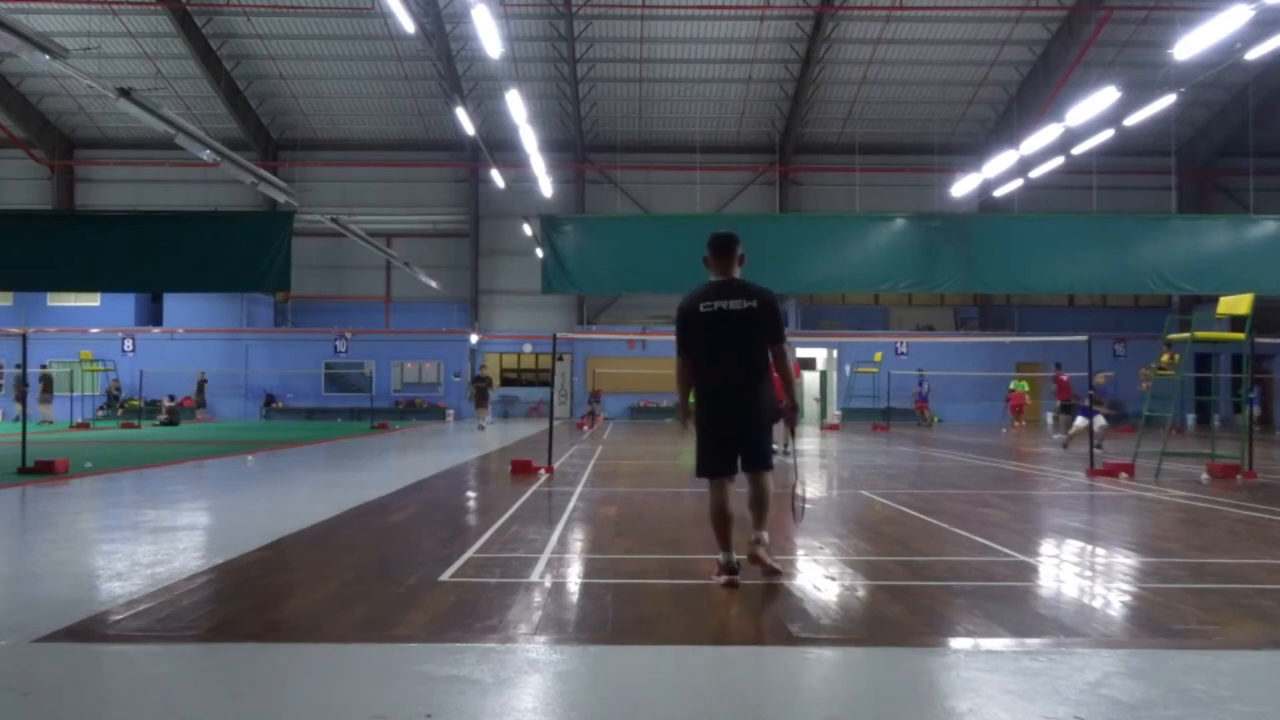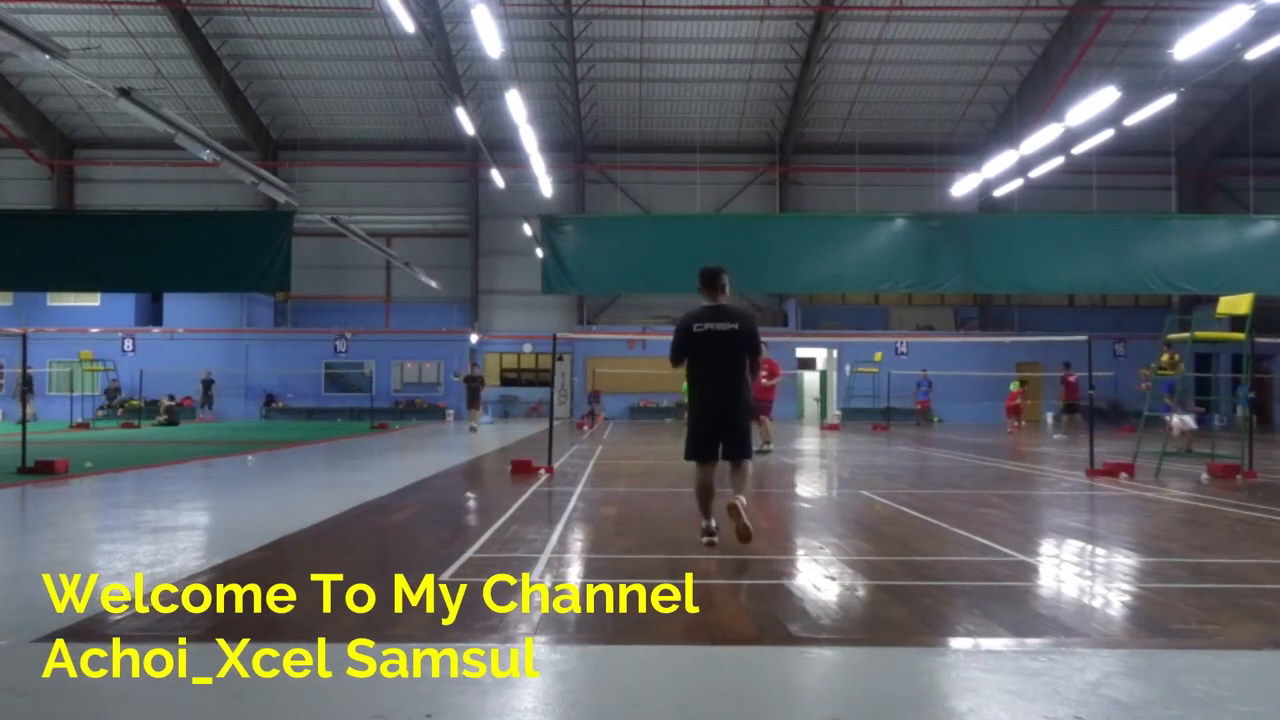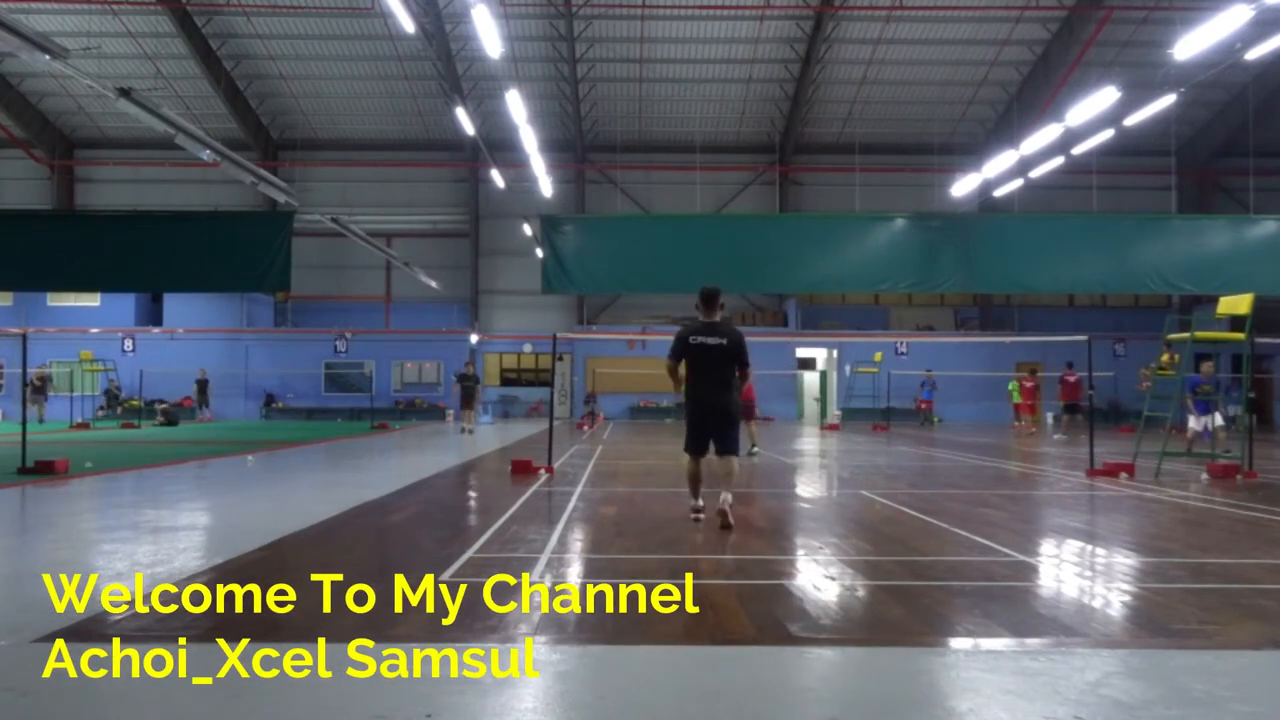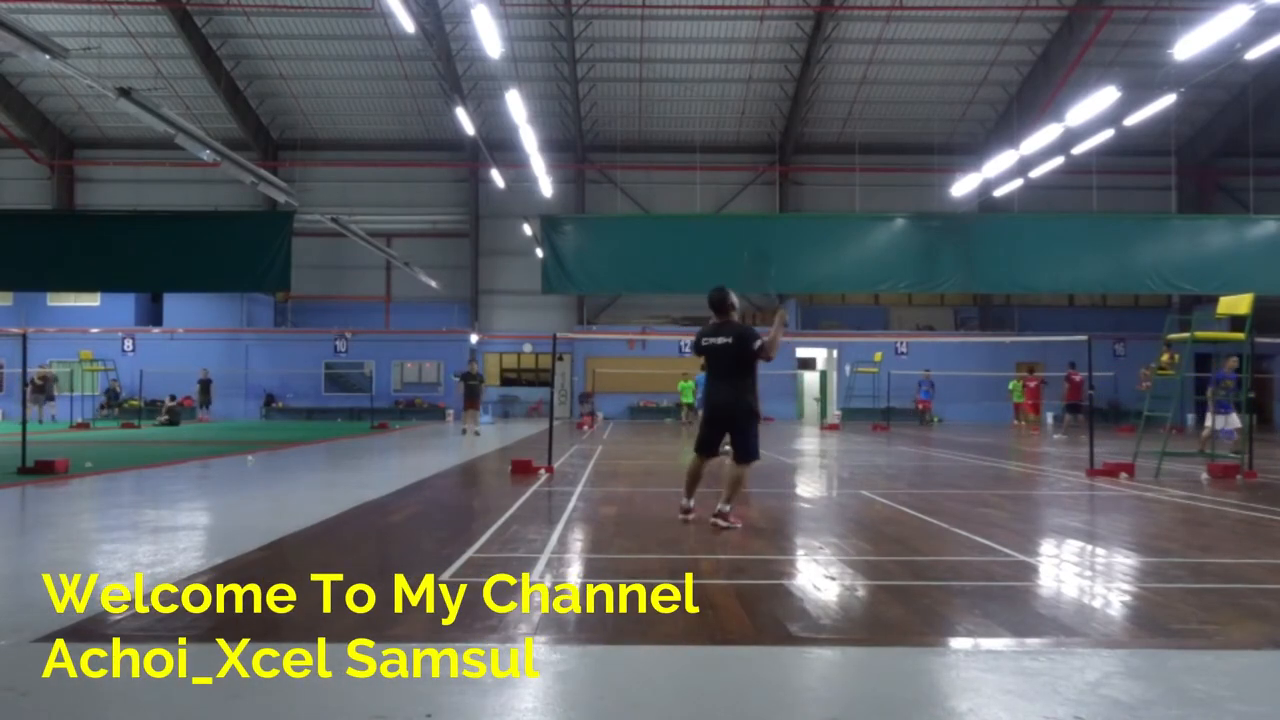
dt=1s
person 1, frame 1
left shoulder: (691, 304)
right shoulder: (764, 299)
left elbow: (684, 363)
right elbow: (780, 354)
left wrist: (683, 401)
right wrist: (790, 400)
left hip: (713, 406)
right hip: (756, 403)
left knee: (718, 482)
right knee: (759, 474)
left ankle: (727, 561)
right ankle: (760, 541)
person 1, frame 2
left shoulder: (689, 322)
right shoulder: (744, 320)
left elbow: (675, 361)
right elbow: (755, 364)
right wrist: (751, 386)
left hip: (702, 405)
right hip: (737, 403)
left knee: (704, 465)
right knee: (741, 461)
left ankle: (708, 526)
right ankle: (739, 501)
person 1, frame 3
left shoulder: (686, 333)
right shoulder: (734, 335)
left elbow: (671, 366)
right elbow: (744, 372)
left wrist: (679, 384)
right wrist: (738, 386)
left hip: (696, 404)
right hip: (725, 405)
left knee: (695, 456)
right knee: (728, 456)
left ankle: (697, 505)
right ankle: (725, 499)
person 1, frame 4
left shoulder: (704, 335)
right shoulder: (742, 332)
right elbow: (768, 354)
right wrist: (778, 326)
left hip: (714, 406)
right hip: (742, 407)
left knee: (701, 457)
right knee: (743, 461)
left ankle: (686, 504)
right ankle: (723, 511)
